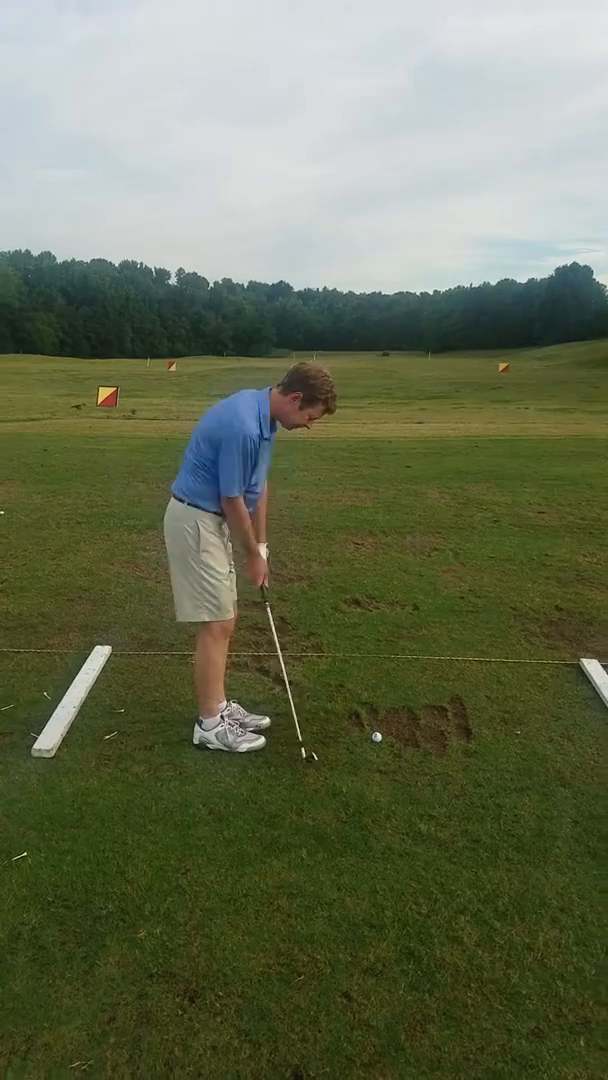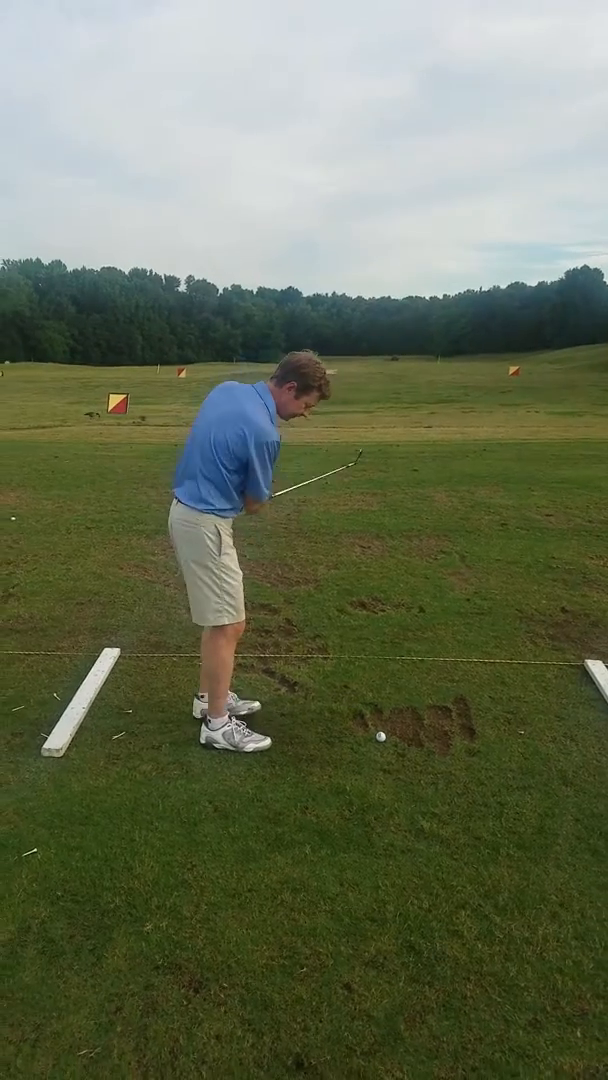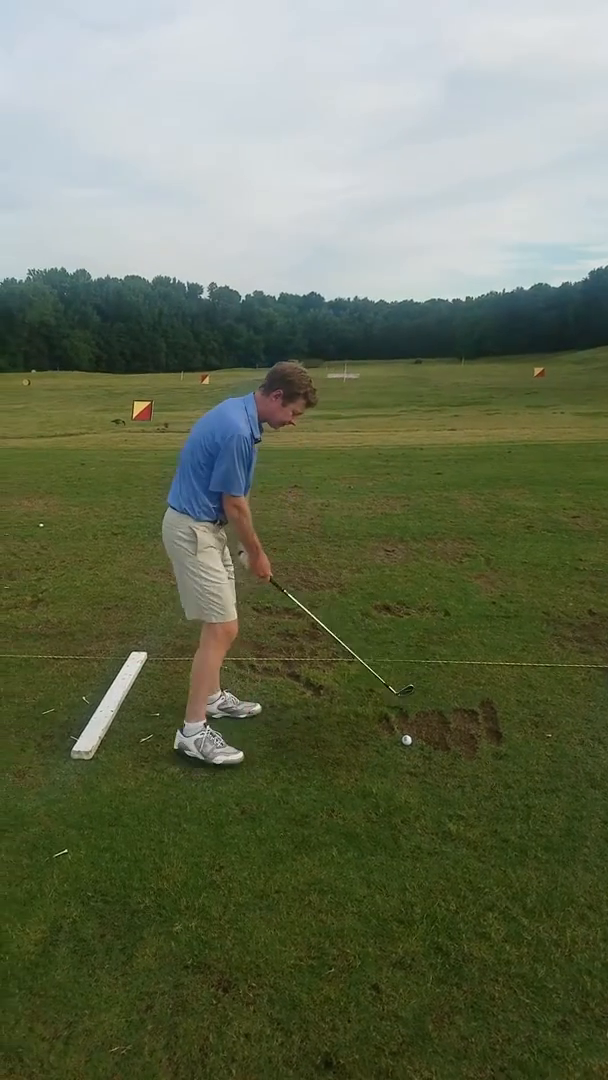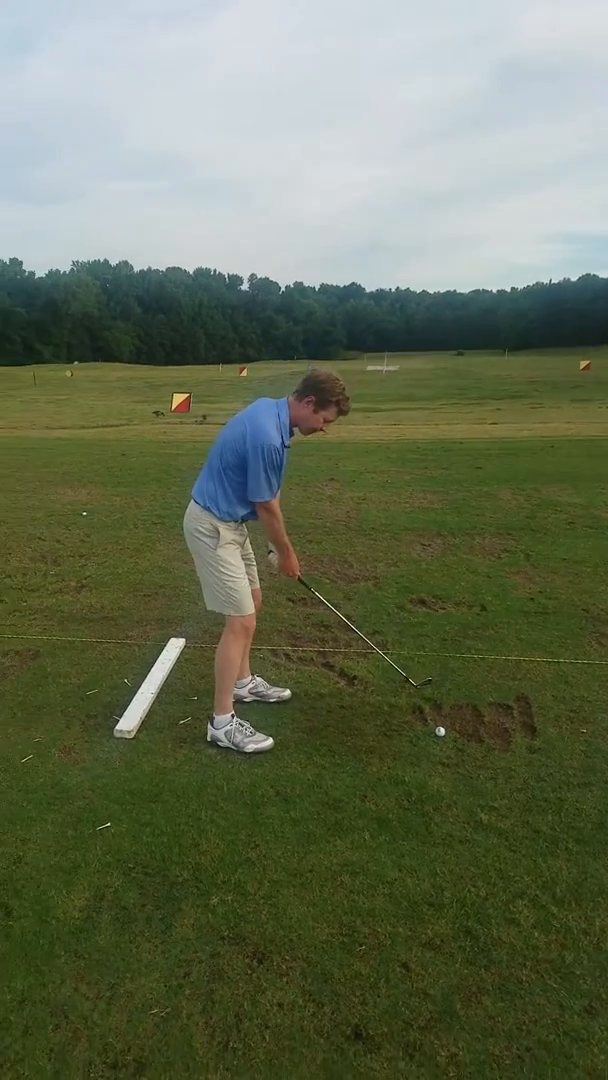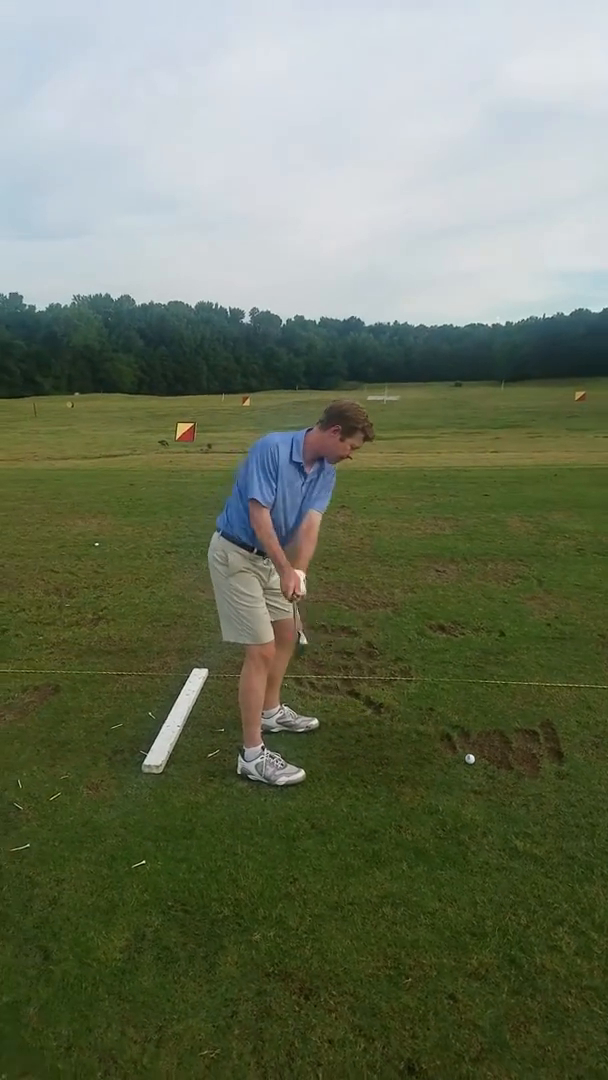
dt=0.5s
person 1, frame 1
left shoulder: (256, 404)
right shoulder: (243, 428)
left elbow: (258, 487)
right elbow: (235, 502)
left wrist: (262, 546)
right wrist: (253, 557)
left hip: (210, 518)
right hip: (195, 521)
left knee: (223, 617)
right knee: (217, 623)
left ankle: (219, 705)
right ankle: (210, 724)
person 1, frame 2
left shoulder: (227, 389)
right shoulder: (263, 433)
right elbow: (255, 502)
right wrist: (248, 501)
left hip: (188, 511)
right hip: (206, 524)
left knee: (220, 617)
right knee: (228, 625)
left ankle: (209, 696)
right ankle: (217, 723)
person 1, frame 3
left shoulder: (238, 411)
right shoulder: (237, 430)
right elbow: (234, 503)
right wrist: (256, 553)
left hip: (207, 525)
right hip: (193, 530)
left knee: (222, 617)
right knee: (222, 627)
left ankle: (211, 696)
right ankle: (192, 730)
person 1, frame 4
left shoulder: (269, 409)
right shoulder: (267, 437)
right elbow: (266, 507)
left wrist: (277, 544)
right wrist: (286, 553)
left hip: (229, 520)
right hip: (213, 526)
left knee: (251, 602)
right knee: (240, 620)
left ankle: (243, 682)
right ankle: (222, 721)
person 1, frame 5
left shoulder: (326, 473)
right shoulder: (271, 447)
left elbow: (312, 522)
right elbow: (258, 511)
left wrist: (299, 572)
right wrist: (284, 570)
left hip: (268, 556)
right hip: (236, 554)
left knee: (287, 630)
right knee: (262, 650)
left ankle: (271, 711)
right ankle: (252, 755)
